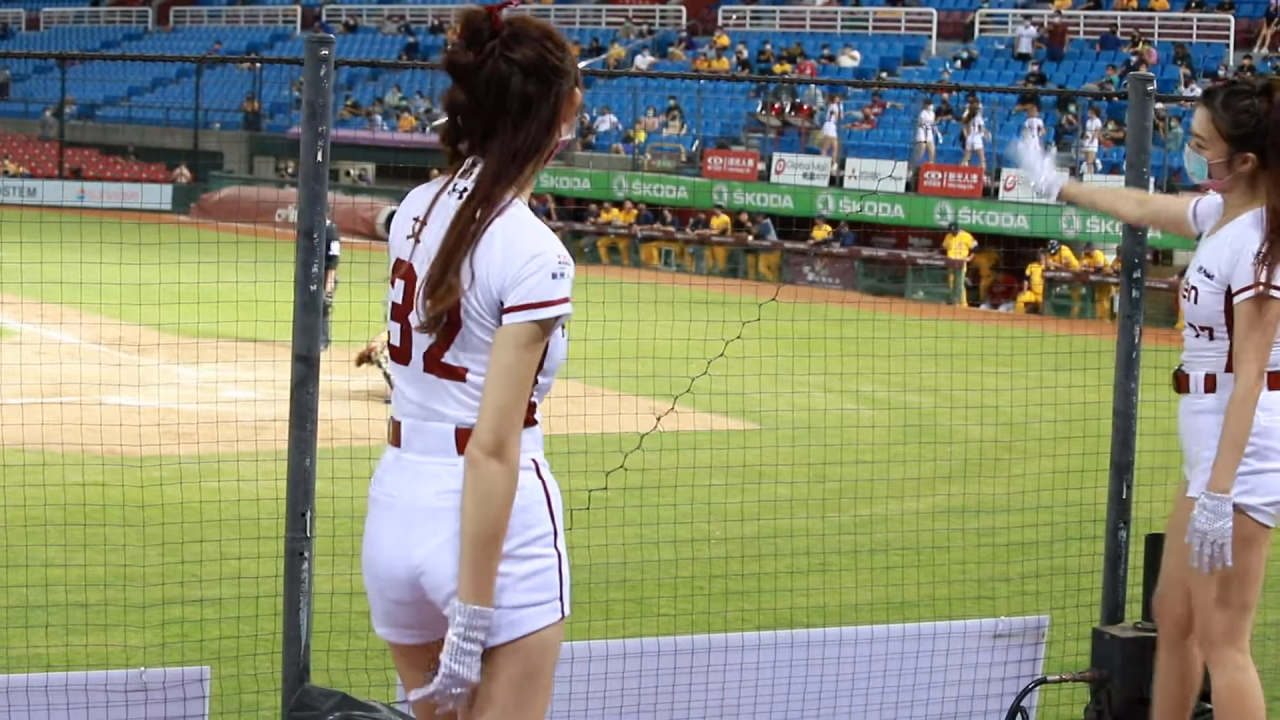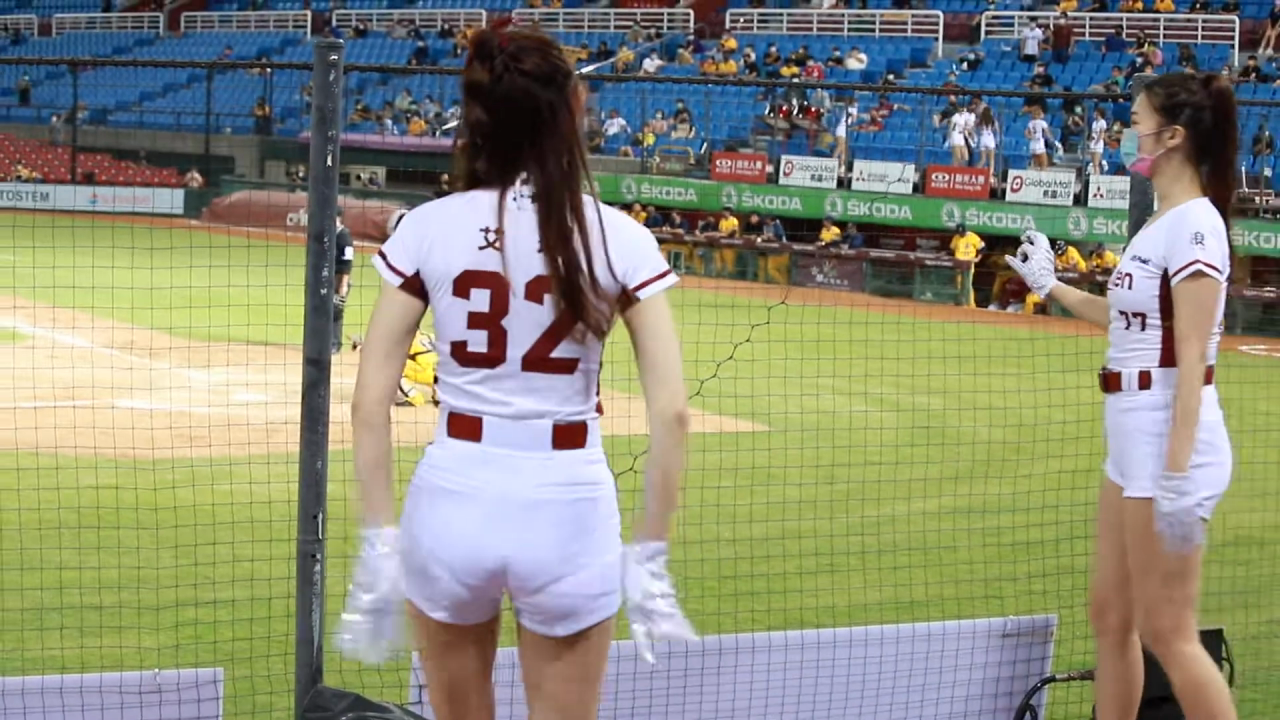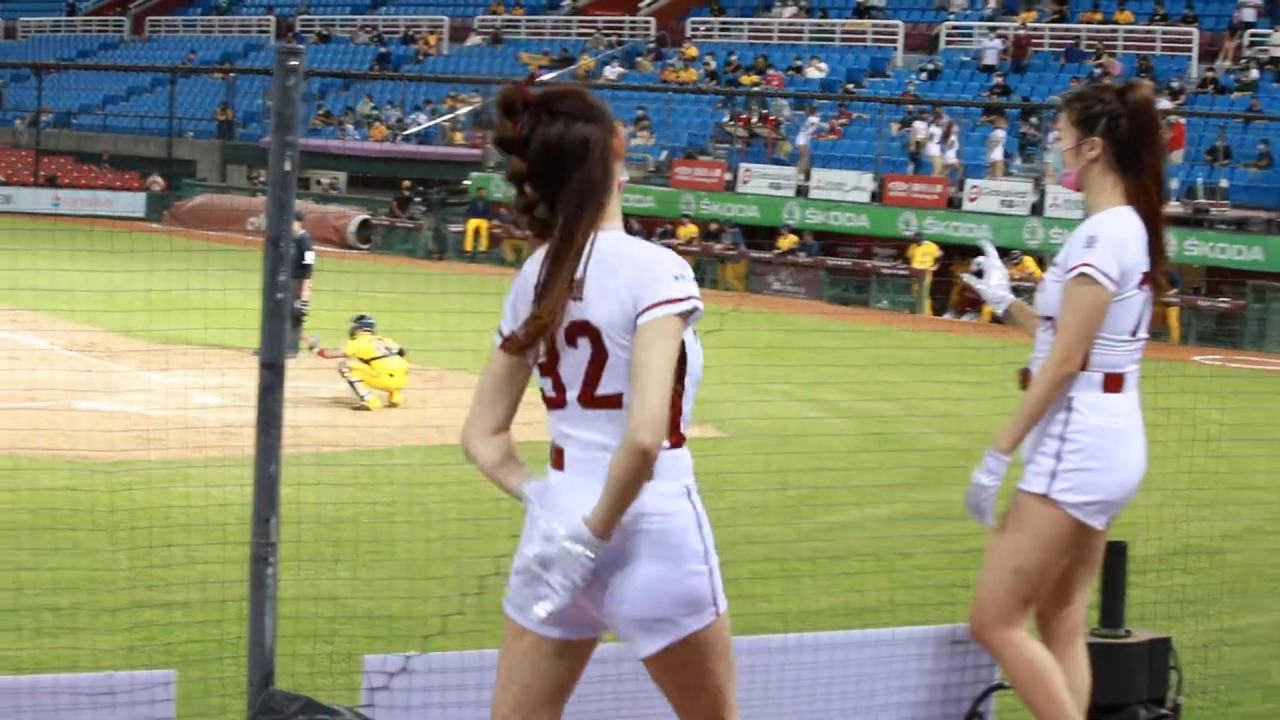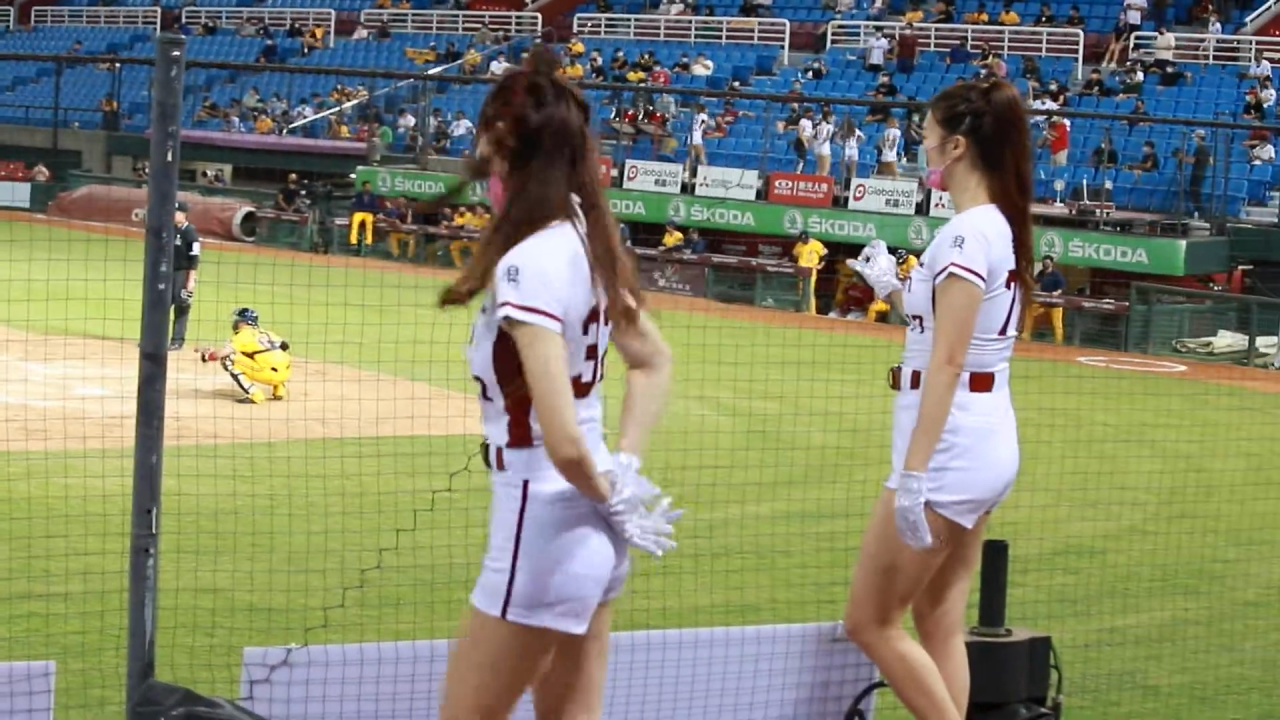
dt=0.5s
person 1, frame 1
left shoulder: (416, 209)
right shoulder: (534, 253)
right elbow: (495, 446)
right wrist: (472, 622)
left hip: (394, 515)
right hip: (494, 532)
person 1, frame 2
left shoulder: (425, 227)
right shoulder: (622, 239)
left elbow: (370, 394)
right elbow: (670, 410)
left wrist: (381, 542)
right wrist: (648, 559)
left hip: (451, 501)
right hip: (565, 508)
person 1, frame 3
left shoulder: (529, 284)
right shoulder: (655, 271)
left elbow: (482, 438)
right elbow: (652, 439)
left wrist: (560, 523)
right wrist: (586, 538)
left hip: (556, 537)
right hip: (653, 548)
person 1, frame 4
left shoulder: (528, 265)
right shoulder: (597, 245)
left elbow: (559, 440)
right elbow: (652, 363)
left wrist: (609, 498)
right wrist: (623, 475)
left hip: (547, 527)
right hip: (597, 522)
person 2, frame 1
right shoulder: (1220, 215)
right elbow: (1143, 207)
left wrist: (1216, 492)
right wrist: (1061, 187)
right hip: (1212, 447)
left knee: (1219, 640)
right knee: (1173, 619)
person 2, frame 2
left shoulder: (1194, 227)
right shoulder: (1161, 224)
left elbow: (1191, 361)
left wrist: (1177, 477)
right wrist: (1049, 284)
left hip: (1168, 447)
right hip: (1133, 446)
left knee: (1168, 636)
right knee: (1111, 618)
person 2, frame 3
left shoulder: (1102, 235)
right shoulder: (1130, 228)
left elbow: (1064, 363)
left wrist: (998, 454)
right wrist: (1006, 301)
left hip: (1078, 449)
right hip: (1102, 445)
left knee: (995, 620)
right knee: (1060, 625)
person 2, frame 4
left shoulder: (967, 233)
right shoulder: (997, 226)
left elbow: (947, 364)
left wrist: (913, 473)
right wrist: (892, 289)
left hip: (951, 447)
right hip: (983, 444)
left knee: (870, 621)
right knee: (938, 624)
